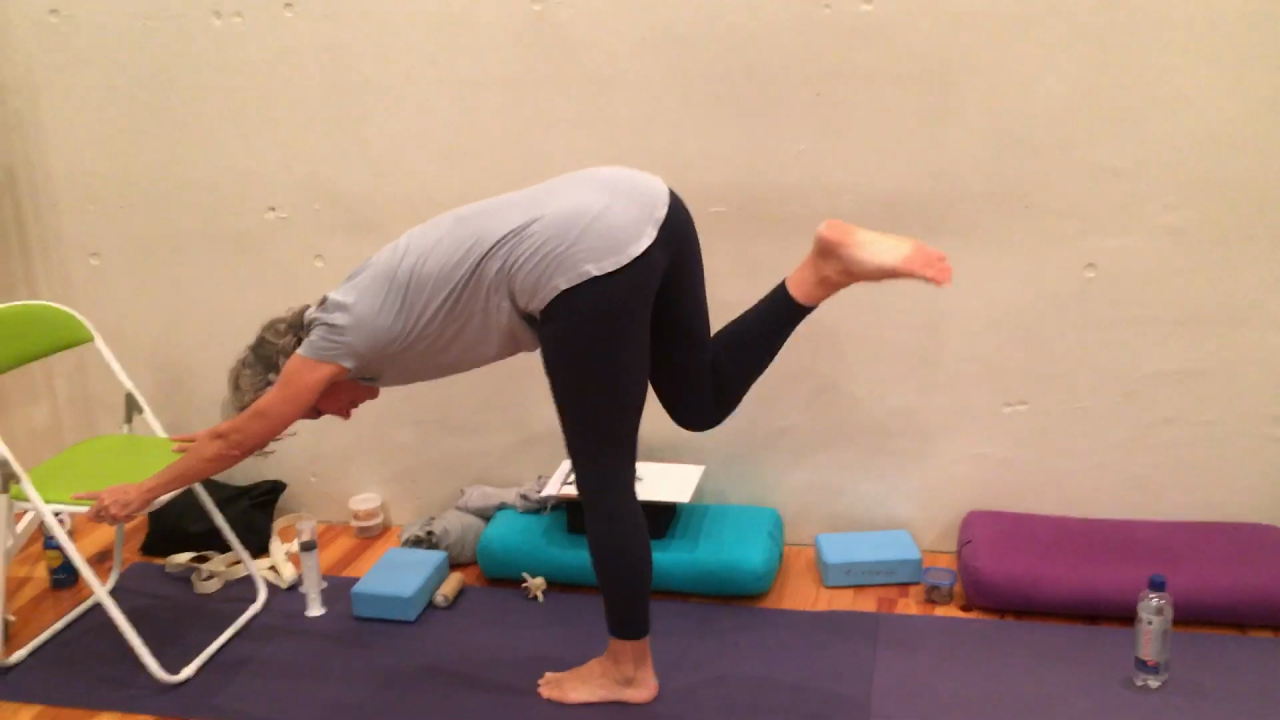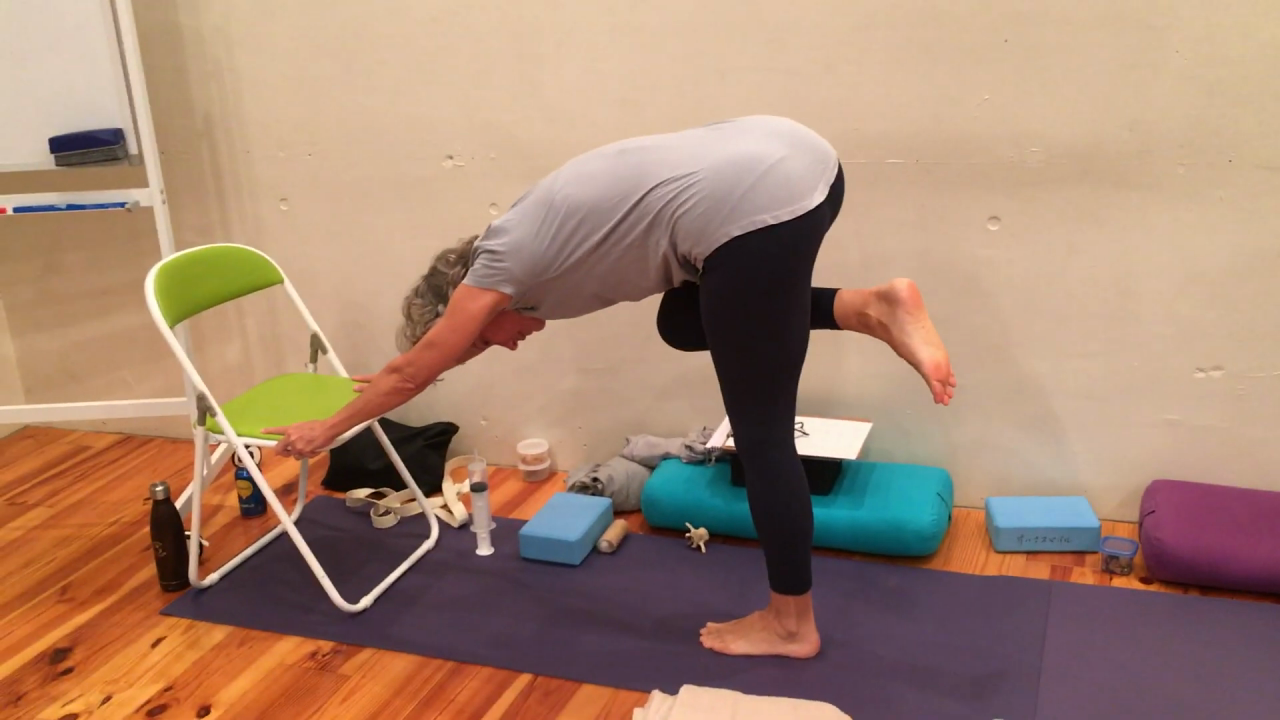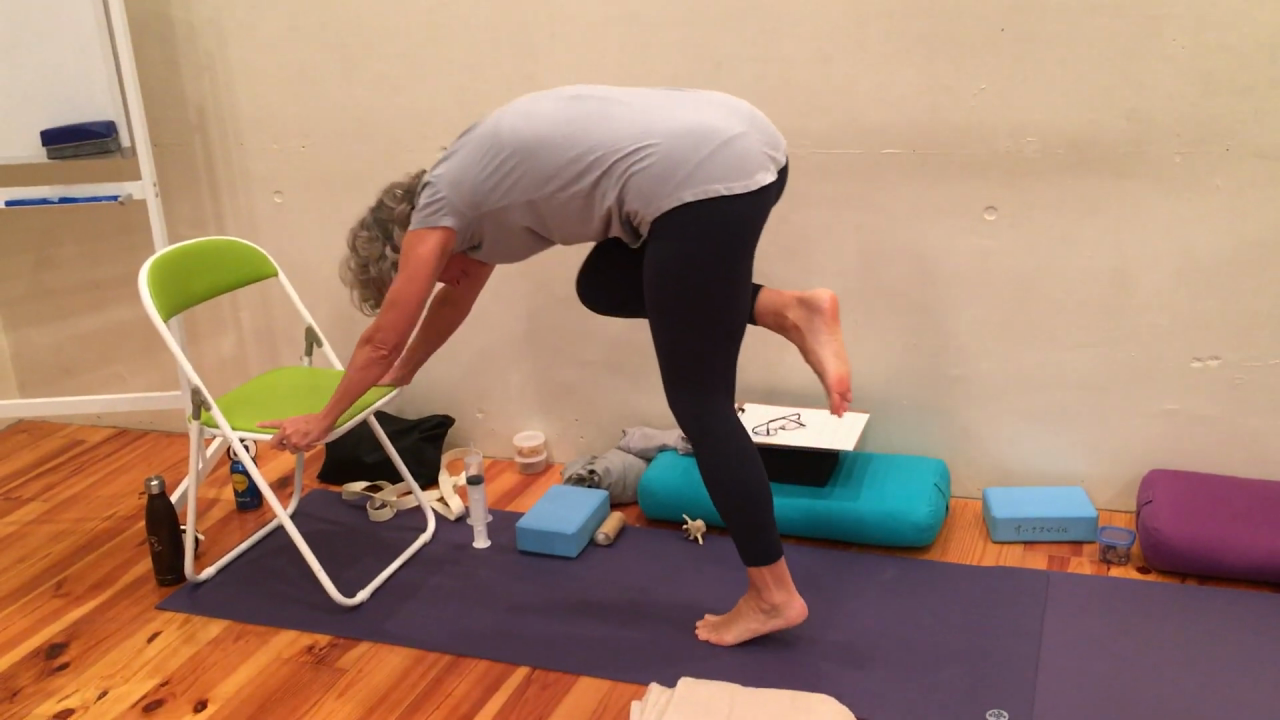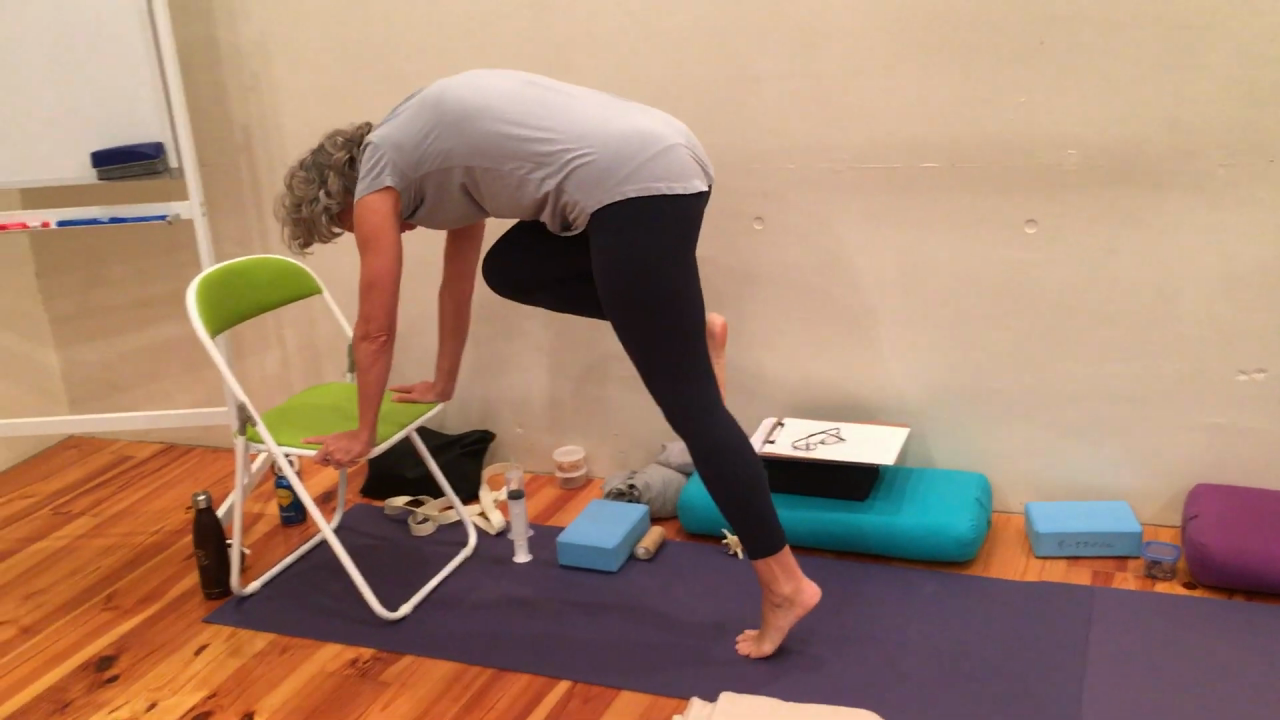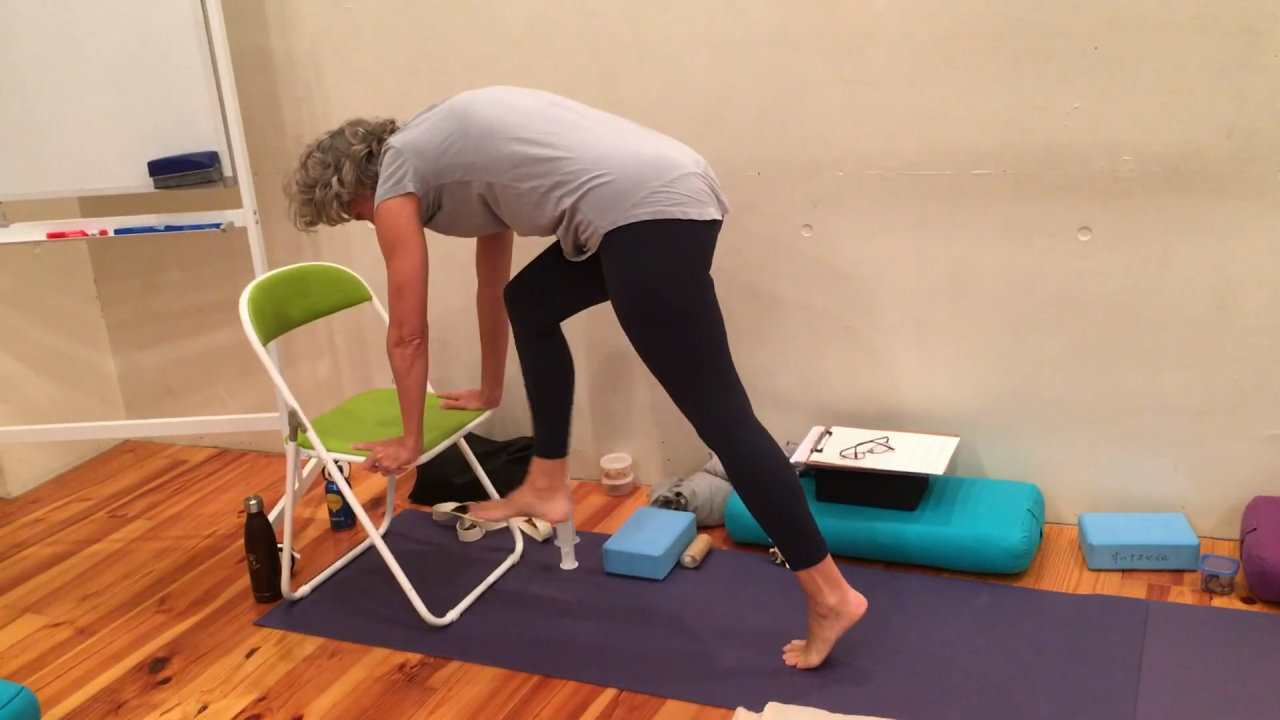
dt=1s
person 1, frame 1
left shoulder: (335, 339)
right shoulder: (358, 310)
left elbow: (242, 441)
left wrist: (139, 494)
right wrist: (223, 436)
left hip: (587, 260)
right hip: (637, 205)
left knee: (603, 482)
right knee: (698, 400)
left ankle: (628, 670)
right ankle: (821, 270)
person 1, frame 2
left shoulder: (498, 269)
right shoulder: (526, 243)
left elbow: (412, 372)
left wrist: (325, 430)
right wrist: (401, 378)
left hip: (754, 205)
right hip: (796, 160)
left knee: (760, 433)
right knee: (684, 325)
left ankle: (790, 624)
right ankle: (871, 310)
person 1, frame 3
left shoulder: (436, 209)
right shoulder: (472, 188)
left elbow: (383, 340)
right elbow: (457, 298)
left wrist: (323, 421)
right wrist: (402, 373)
left hip: (702, 177)
right hip: (740, 143)
left knee: (698, 404)
right knee: (603, 287)
left ankle: (773, 596)
right ankle: (787, 310)
person 1, frame 4
left shoulder: (376, 179)
right shoulder: (425, 150)
left elbow: (375, 330)
right elbow: (457, 279)
left wrist: (362, 435)
right wrist: (442, 383)
left hip: (634, 185)
right hip: (662, 157)
left knee: (687, 401)
right knee: (509, 270)
left ankle: (785, 586)
right ankle: (687, 327)
person 1, frame 5
left shoulder: (396, 181)
right shoulder: (445, 150)
left elbow: (407, 335)
right elbow: (491, 286)
left wrist: (409, 441)
right wrist: (489, 391)
left hip: (646, 211)
right hip: (672, 186)
left knee: (719, 417)
right knee: (527, 303)
left ankle: (831, 596)
right ankle: (547, 485)
